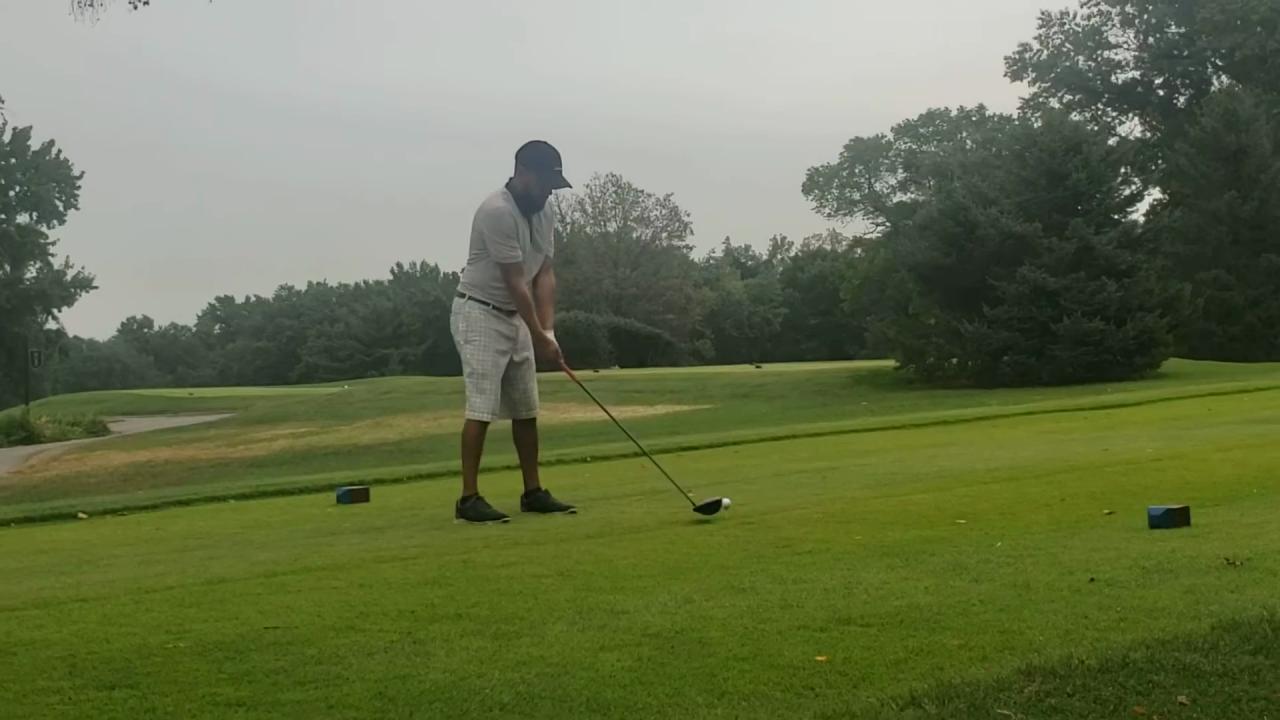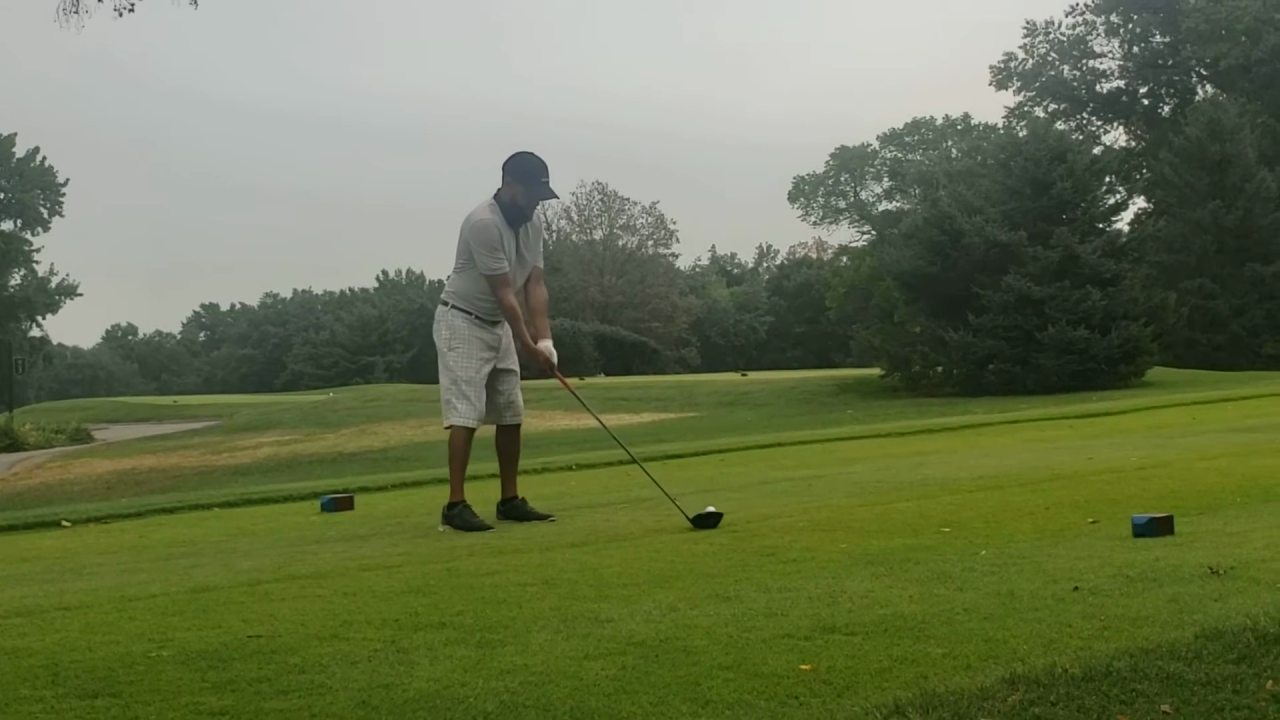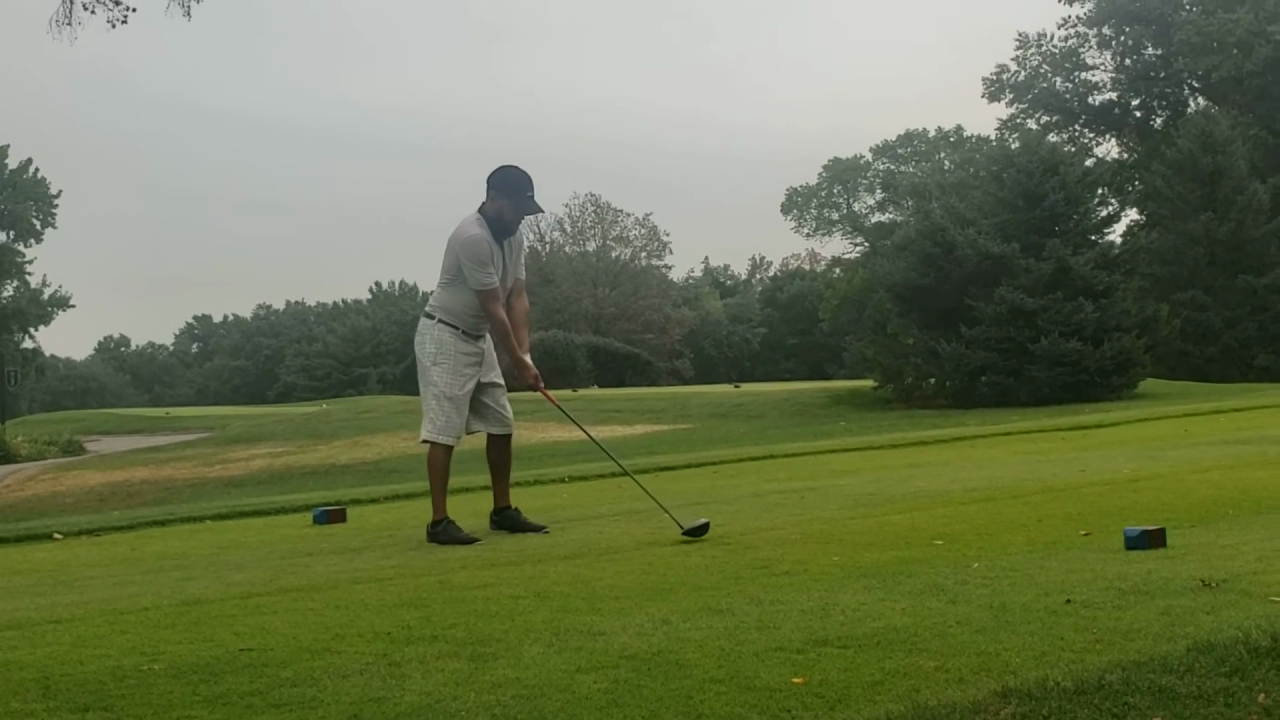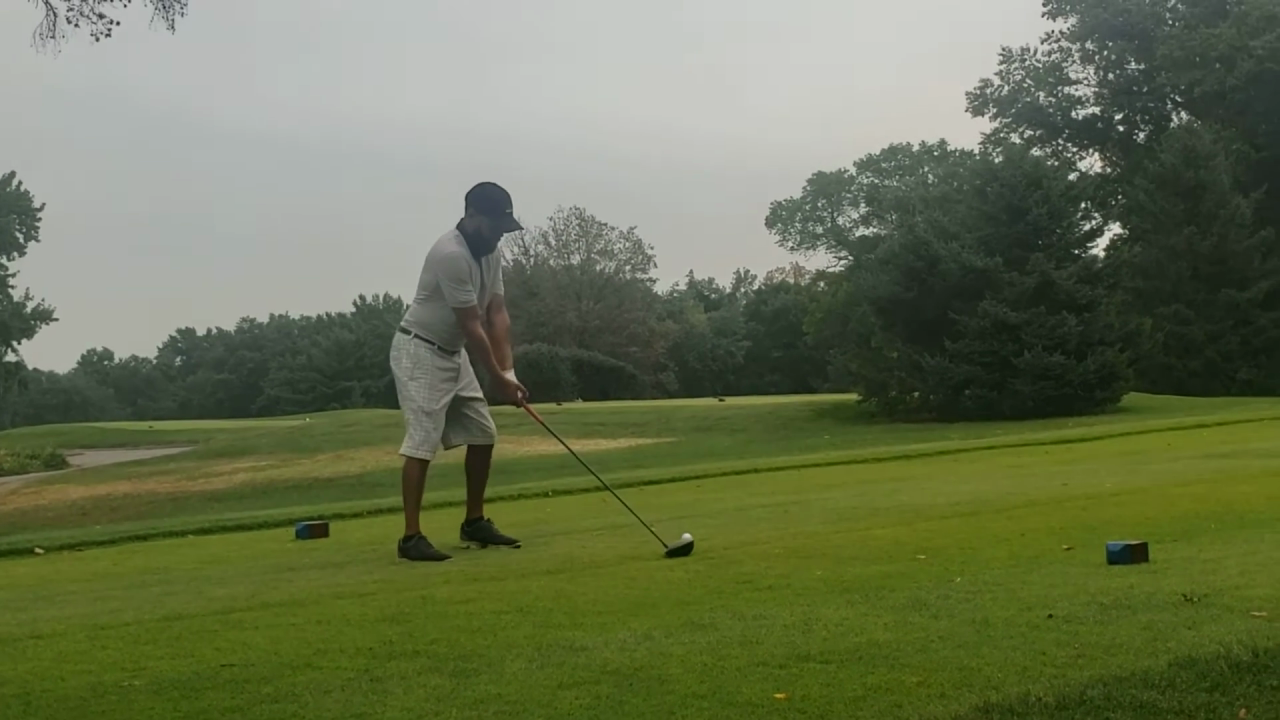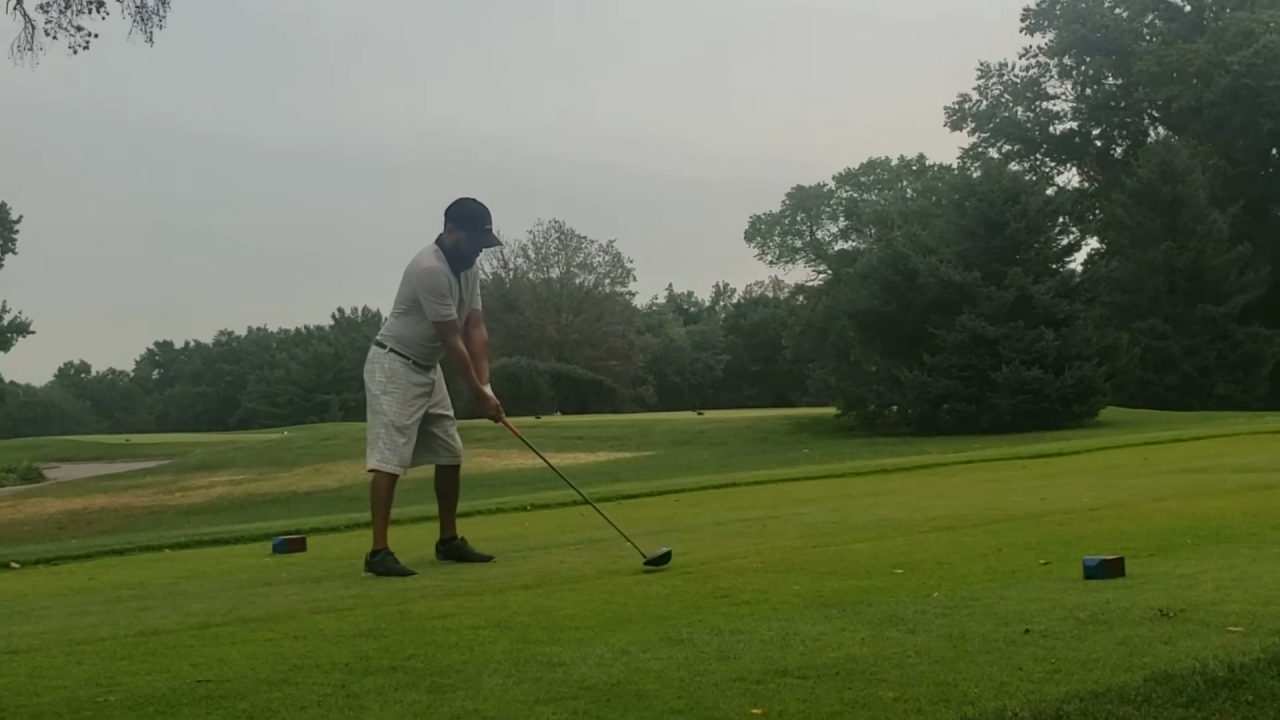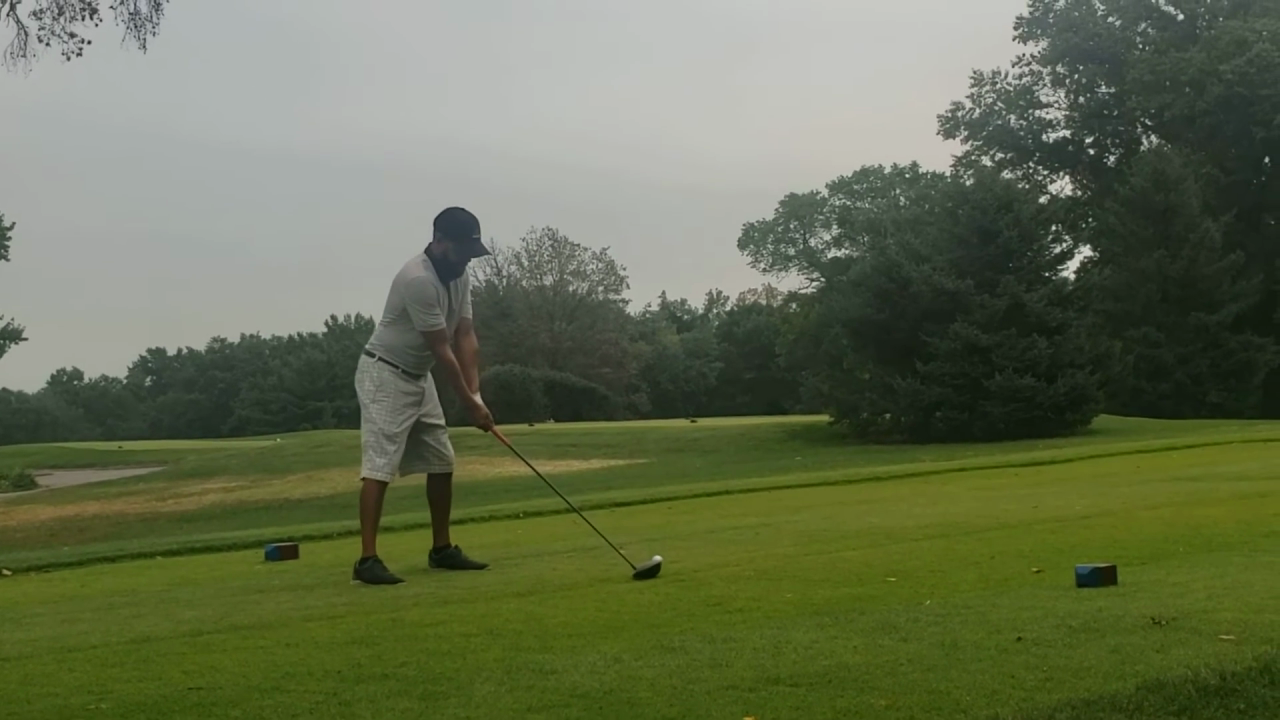
dt=0.7s
person 1, frame 1
left shoulder: (544, 212)
right shoulder: (497, 211)
left elbow: (544, 275)
right elbow: (515, 283)
left wrist: (548, 330)
right wrist: (540, 338)
left hip: (513, 317)
right hip: (479, 313)
left knee: (526, 409)
right knee: (482, 406)
left ankle: (533, 492)
right ankle: (468, 498)
person 1, frame 2
left shoulder: (532, 223)
right shoulder: (483, 223)
left elbow: (535, 284)
right elbow: (503, 293)
left wrist: (545, 339)
right wrist: (528, 346)
left hip: (497, 326)
right hip: (462, 322)
left knee: (510, 414)
right knee: (468, 413)
left ankle: (509, 500)
right ankle: (456, 505)
person 1, frame 3
left shoulder: (514, 237)
right shoulder: (472, 237)
left elbow: (517, 298)
right elbow: (493, 309)
left wrist: (525, 354)
right wrist: (519, 363)
left hip: (478, 339)
right hip: (445, 337)
left knee: (501, 425)
right knee: (445, 430)
left ankle: (503, 510)
right ankle: (439, 521)
person 1, frame 4
left shoulder: (490, 252)
right shoulder: (450, 255)
left elbow: (496, 314)
right elbow: (471, 326)
left wrist: (509, 371)
right wrist: (499, 380)
left hip: (453, 353)
right hip: (420, 352)
left knee: (482, 434)
right knee: (421, 443)
left ankle: (474, 522)
right ankle: (411, 537)
person 1, frame 5
left shoulder: (469, 267)
right shoulder: (430, 269)
left elbow: (475, 329)
right elbow: (452, 339)
left wrist: (486, 385)
right wrist: (479, 394)
left hip: (427, 368)
right hip: (394, 366)
left knee: (449, 454)
right knee: (391, 458)
left ankle: (449, 540)
right ankle: (379, 552)
person 1, frame 6
left shoulder: (459, 276)
right shoulder: (418, 279)
left elbow: (465, 338)
right elbow: (441, 349)
left wrist: (476, 394)
right wrist: (469, 403)
left hip: (418, 377)
right hip: (385, 375)
left knee: (441, 462)
right knee: (381, 465)
left ankle: (442, 548)
right ankle: (367, 560)
